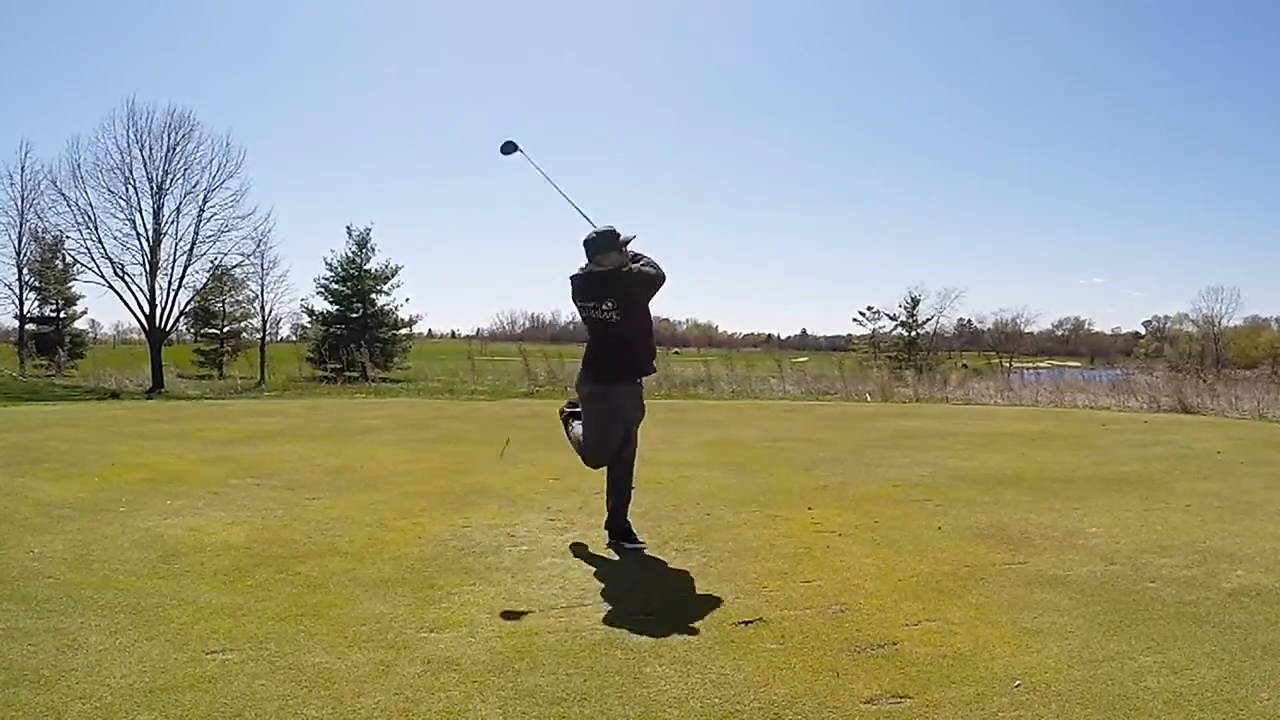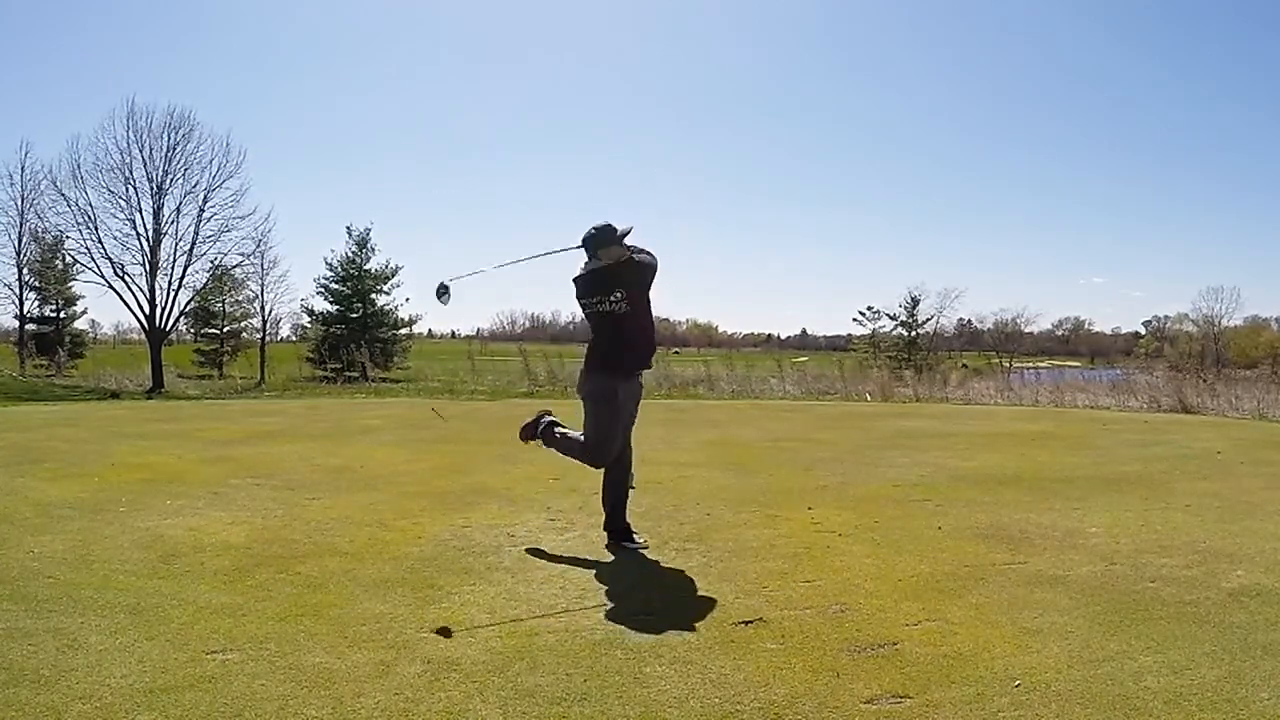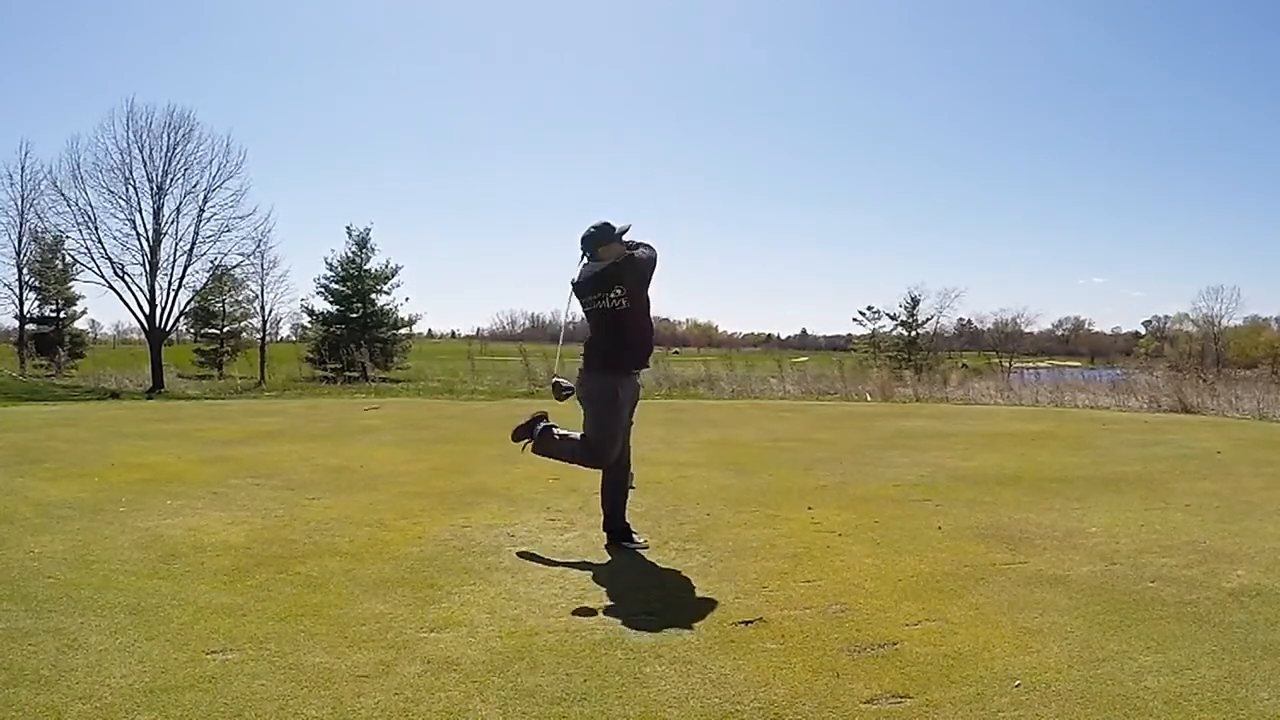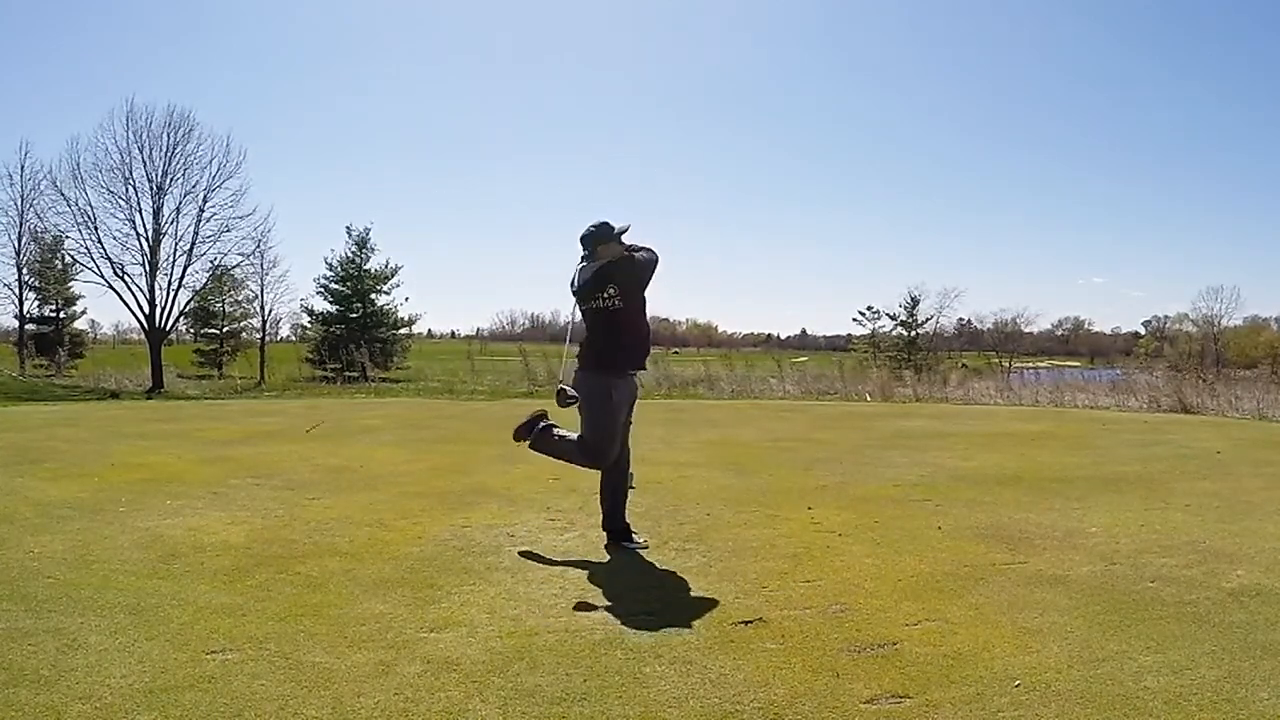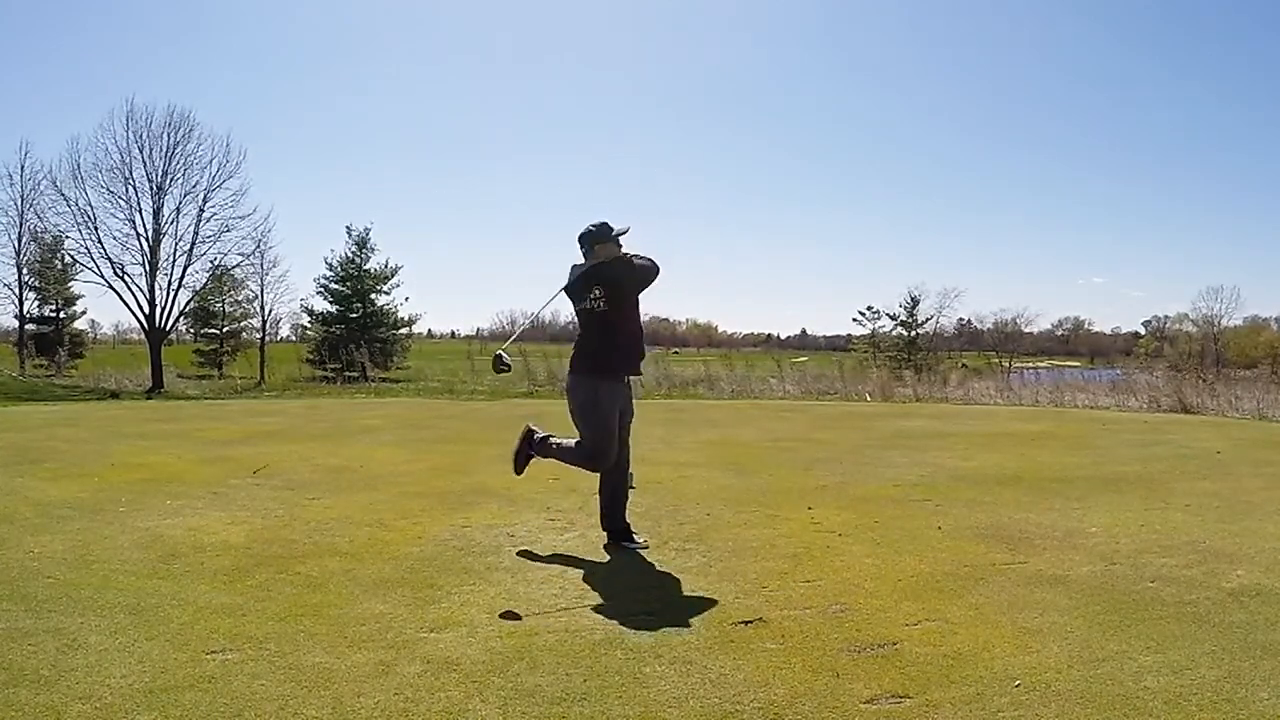
dt=0.1s
person 1, frame 1
left shoulder: (583, 282)
right shoulder: (617, 281)
right elbow: (653, 275)
right wrist: (632, 260)
left hip: (626, 380)
right hip: (605, 384)
left knee: (623, 459)
right knee: (597, 454)
left ankle: (618, 528)
right ankle: (573, 418)
person 1, frame 2
left shoulder: (585, 283)
right shoulder: (632, 270)
right elbow: (646, 256)
right wrist: (622, 252)
left hip: (621, 377)
right hip: (608, 379)
left knee: (620, 455)
right knee: (600, 451)
left ankle: (618, 528)
right ankle: (547, 429)
person 1, frame 3
left shoulder: (585, 283)
right shoulder: (631, 268)
right elbow: (646, 250)
right wrist: (622, 249)
left hip: (617, 376)
right hip: (606, 379)
left knee: (619, 457)
right knee: (599, 453)
left ankle: (617, 528)
right ankle: (543, 432)
person 1, frame 4
left shoulder: (585, 280)
right shoulder: (627, 268)
right elbow: (648, 256)
right wrist: (623, 250)
left hip: (618, 376)
right hip: (600, 377)
left knee: (618, 456)
right knee: (600, 453)
left ankle: (616, 527)
right ankle: (542, 430)
person 1, frame 5
left shoulder: (579, 280)
right shoulder: (619, 271)
right elbow: (651, 267)
right wrist: (617, 256)
left hip: (613, 378)
right hip: (593, 380)
left knee: (618, 458)
right knee: (599, 457)
left ankle: (616, 527)
right ankle: (537, 442)
